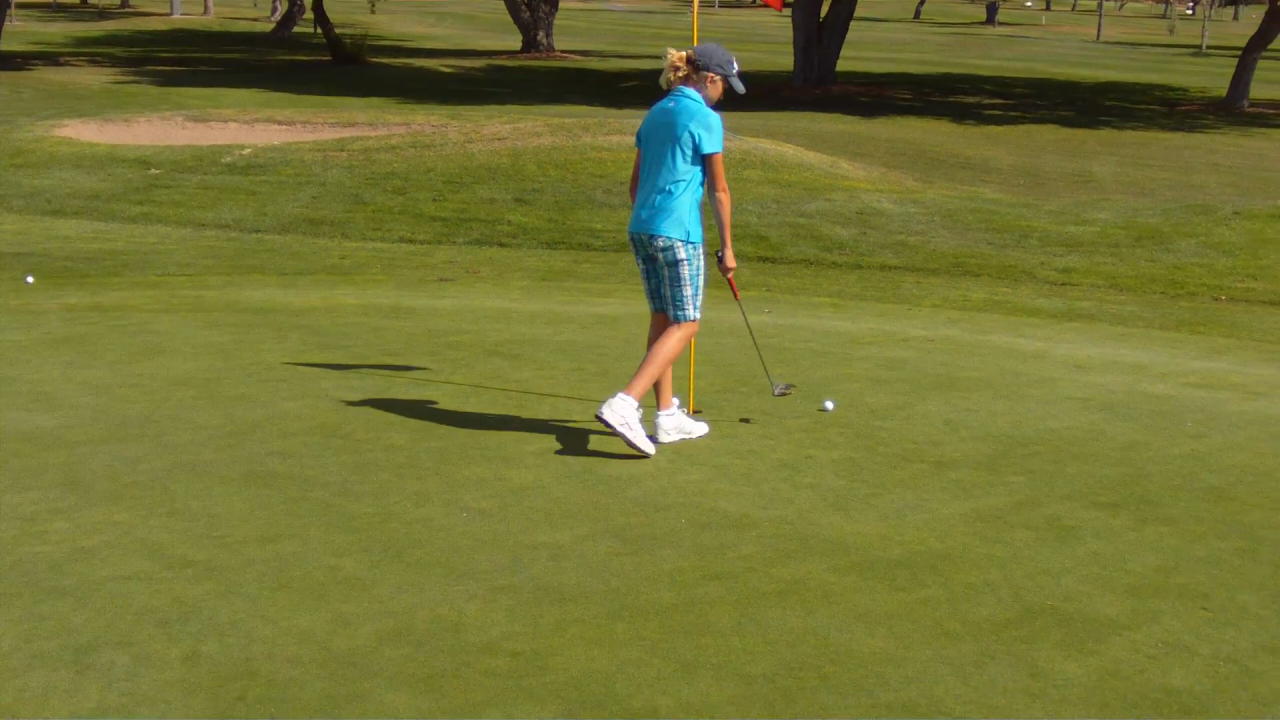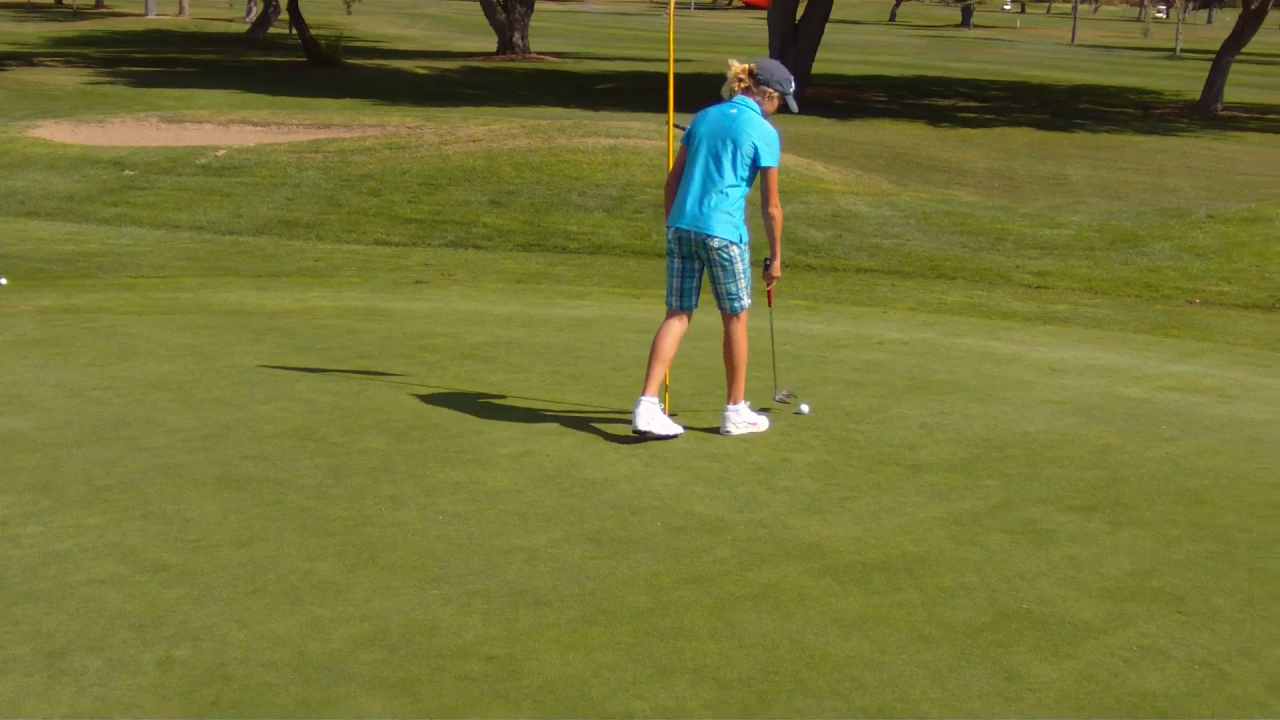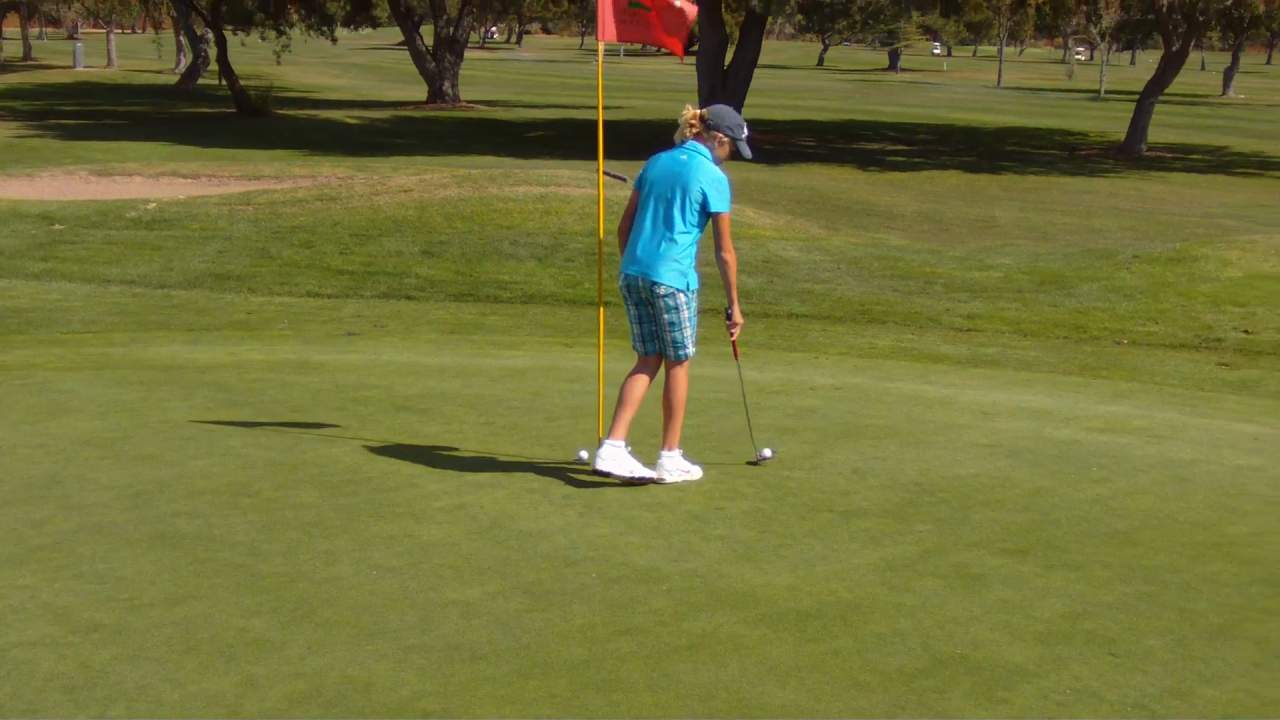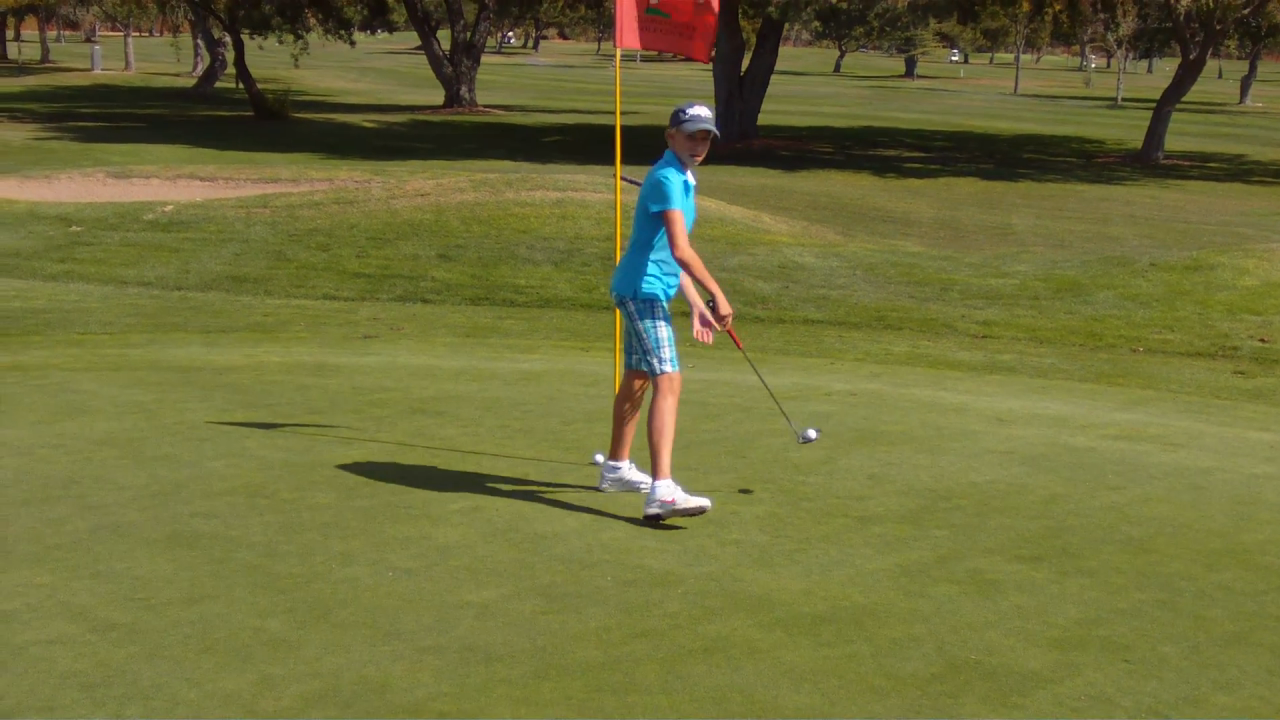
dt=0.7s
person 1, frame 1
left shoulder: (656, 113)
right shoulder: (705, 118)
right elbow: (719, 189)
right wrist: (727, 246)
left hip: (642, 227)
right hip: (677, 232)
left knee: (664, 320)
right knee: (683, 325)
left ankle: (667, 415)
right ankle: (624, 403)
person 1, frame 2
left shoulder: (704, 117)
right shoulder: (764, 132)
left elbow: (673, 180)
right elbow: (771, 204)
right wrist: (776, 256)
left hip: (682, 227)
right hip: (723, 231)
left knee: (677, 316)
right knee: (736, 318)
left ankle: (647, 406)
right ankle: (736, 410)
person 1, frame 3
left shoulder: (656, 162)
right shoulder: (713, 178)
left elbow: (624, 226)
right elbow: (724, 251)
right wrist: (734, 304)
left hip: (633, 274)
right hip: (673, 279)
left knee: (648, 361)
right knee: (677, 365)
left ankle: (612, 448)
right ankle: (670, 458)
person 1, frame 4
left shoulder: (685, 181)
right shoulder: (667, 179)
left elbow: (681, 256)
right elbow: (679, 251)
left wrist: (696, 308)
right wrist: (718, 295)
left hip: (653, 290)
right hip: (643, 290)
left knee: (638, 377)
right knee: (668, 381)
left ankle: (617, 467)
right ankle: (661, 488)
